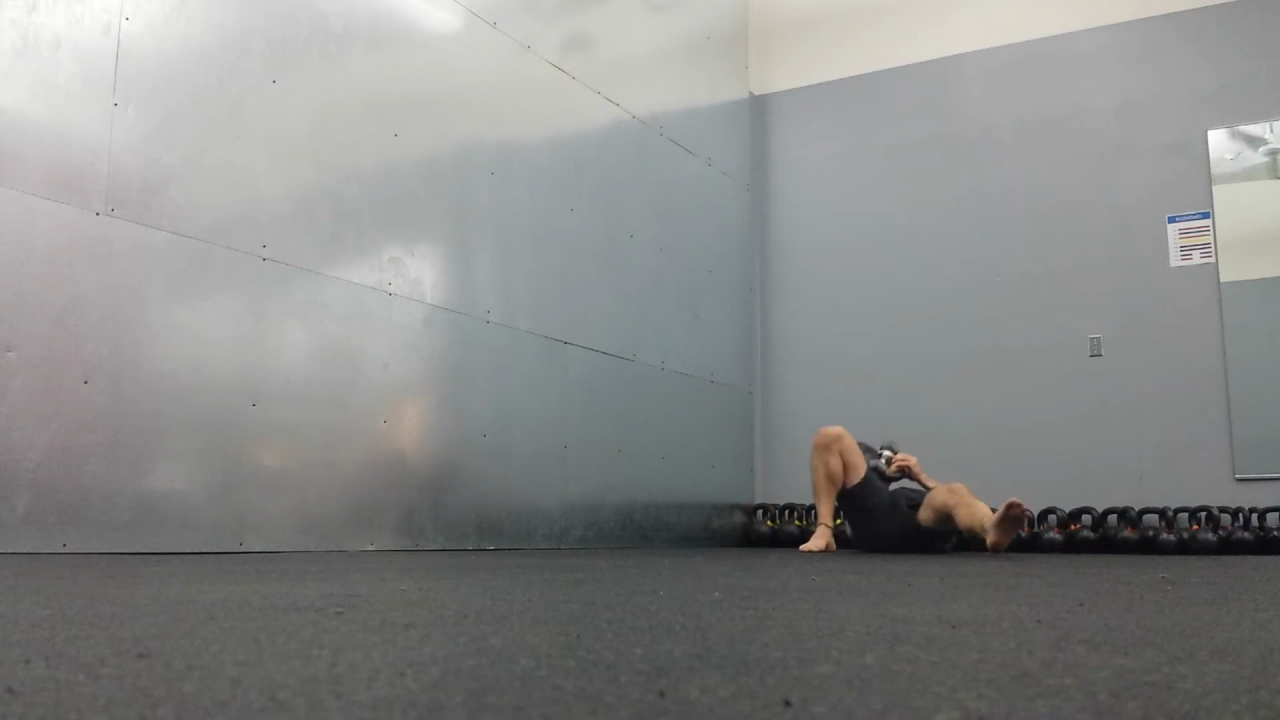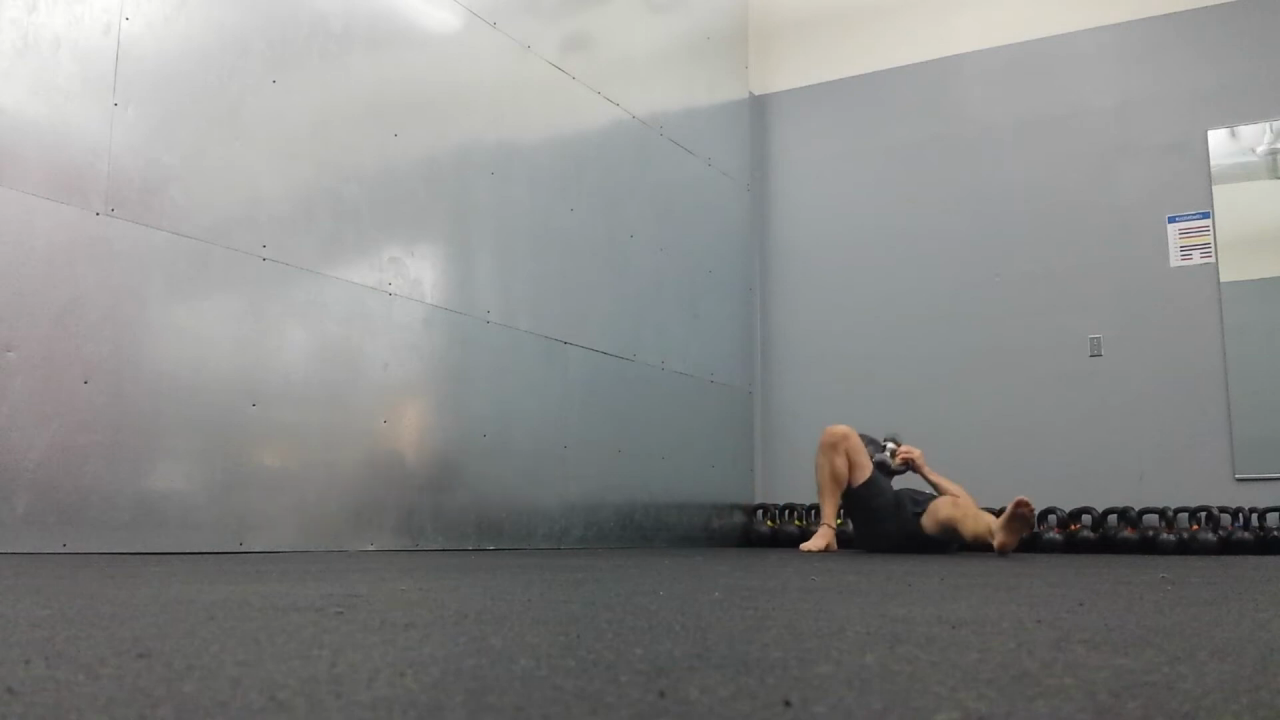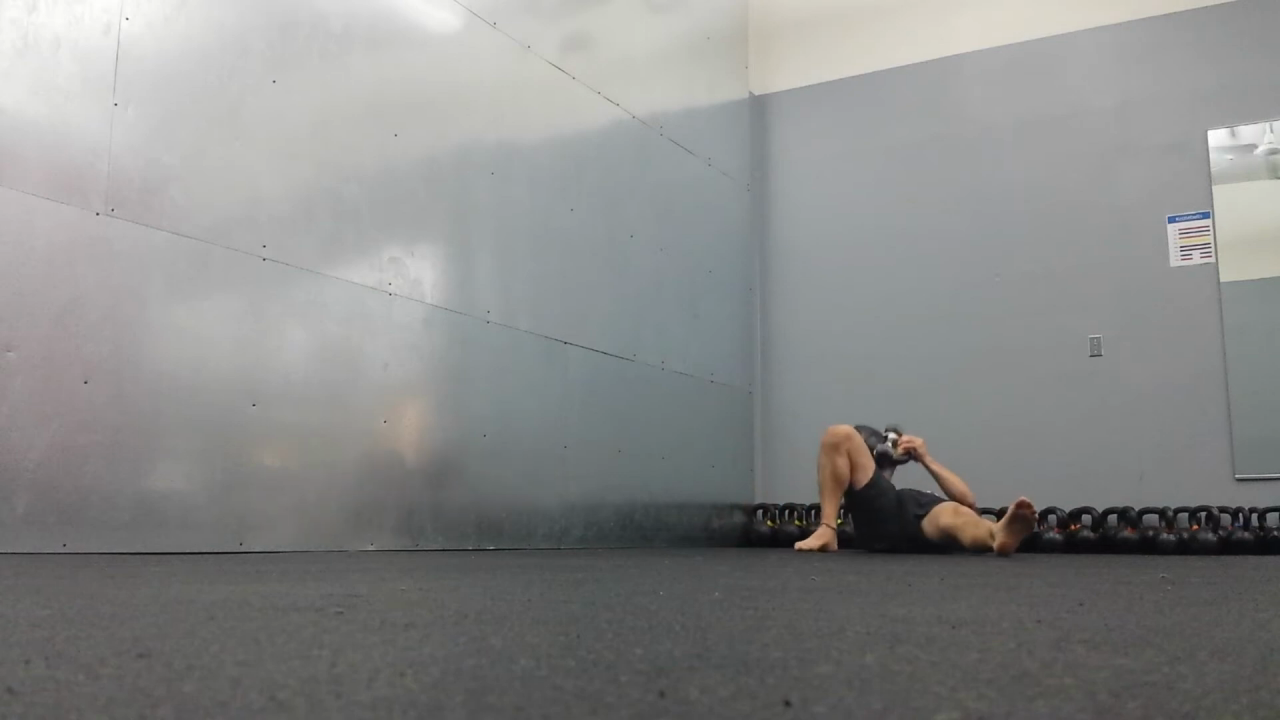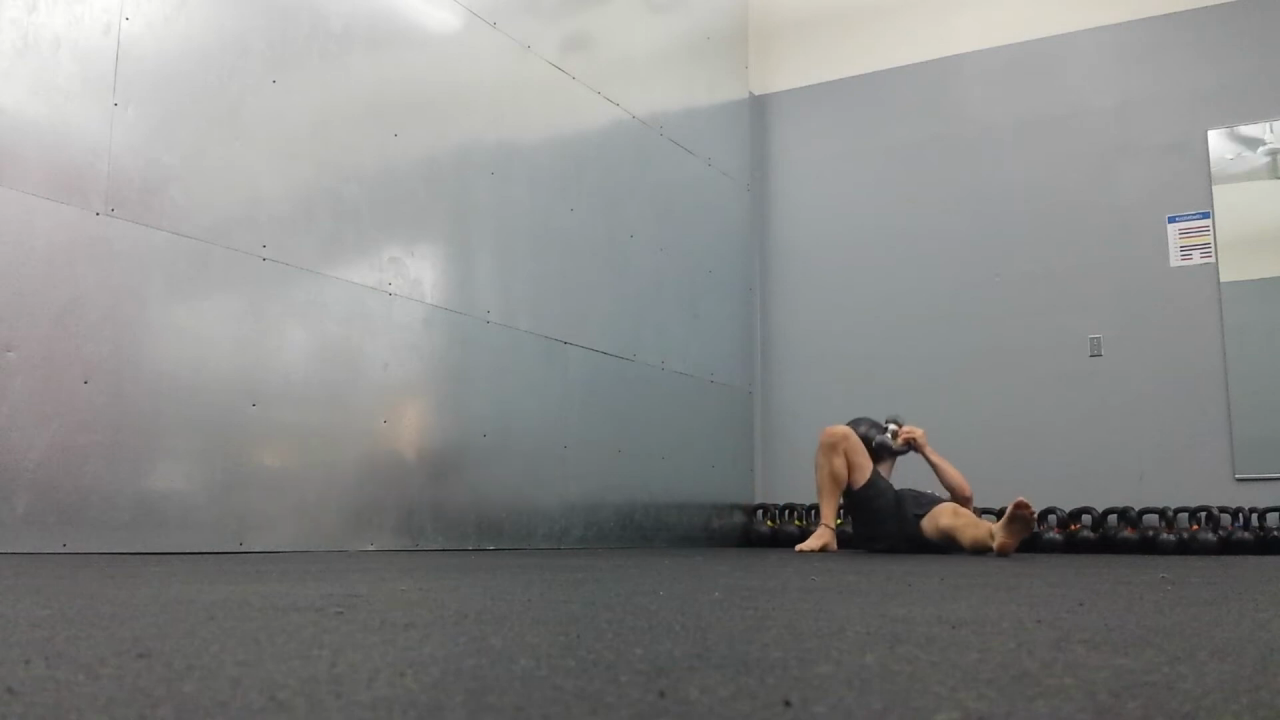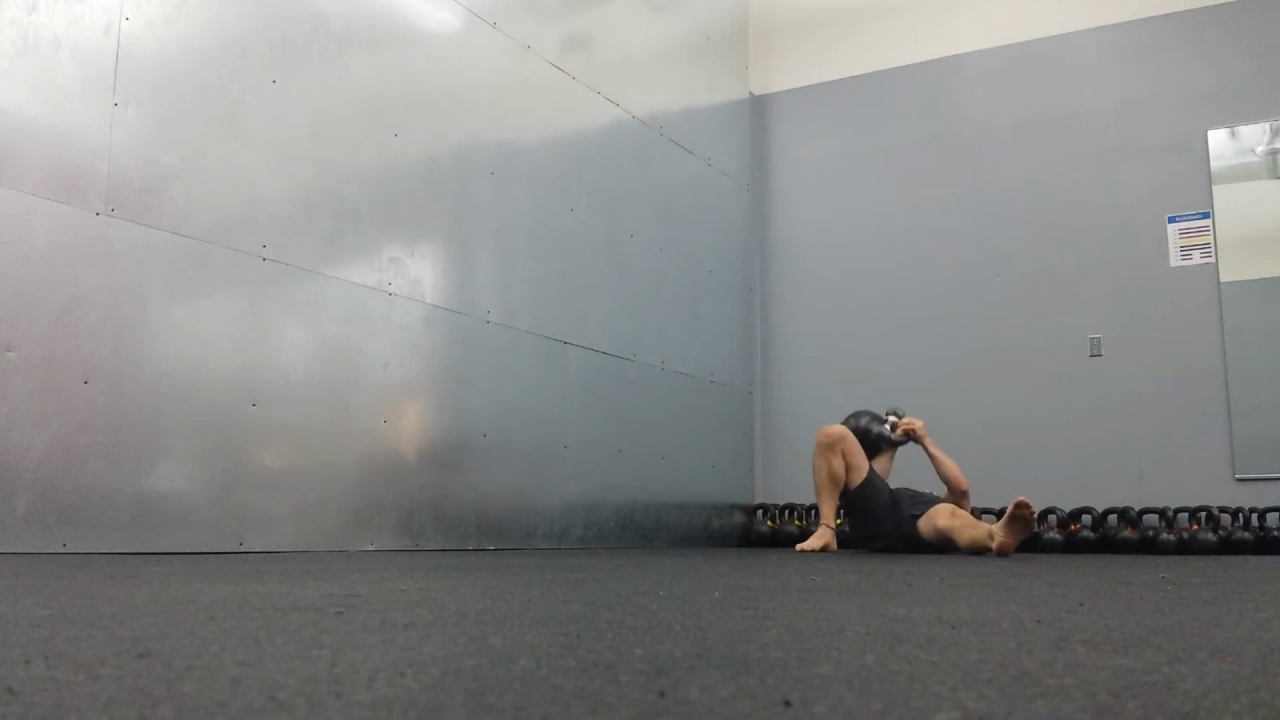
dt=0.1s
person 1, frame 1
left shoulder: (937, 513)
left elbow: (961, 503)
left wrist: (920, 477)
left hip: (923, 534)
right hip: (881, 521)
left knee: (955, 494)
right knee: (831, 437)
left ankle: (991, 528)
right ankle: (824, 531)
person 1, frame 2
left shoulder: (942, 512)
left elbow: (967, 504)
left wrist: (923, 470)
left hip: (924, 531)
right hip: (882, 521)
right knee: (837, 435)
left ankle: (998, 532)
right ankle: (827, 532)
person 1, frame 3
left shoulder: (940, 515)
left elbow: (968, 501)
right elbow: (873, 492)
left wrist: (926, 459)
left hip: (924, 532)
right hip: (884, 521)
left knee: (954, 513)
right knee: (839, 435)
left ankle: (998, 534)
right ankle: (826, 531)
person 1, frame 4
left shoulder: (947, 512)
left elbow: (964, 495)
right elbow: (872, 488)
left wrist: (925, 450)
right wrist: (891, 449)
left hip: (922, 532)
right hip: (882, 522)
left knee: (951, 516)
right knee: (837, 435)
left ankle: (998, 535)
right ankle: (826, 532)
person 1, frame 5
left shoulder: (944, 509)
left elbow: (961, 488)
right elbow: (872, 485)
left wrist: (925, 442)
right wrist: (890, 441)
left hip: (919, 530)
right hip: (880, 521)
left knee: (948, 516)
right knee: (833, 436)
left ankle: (998, 535)
right ankle: (826, 532)
